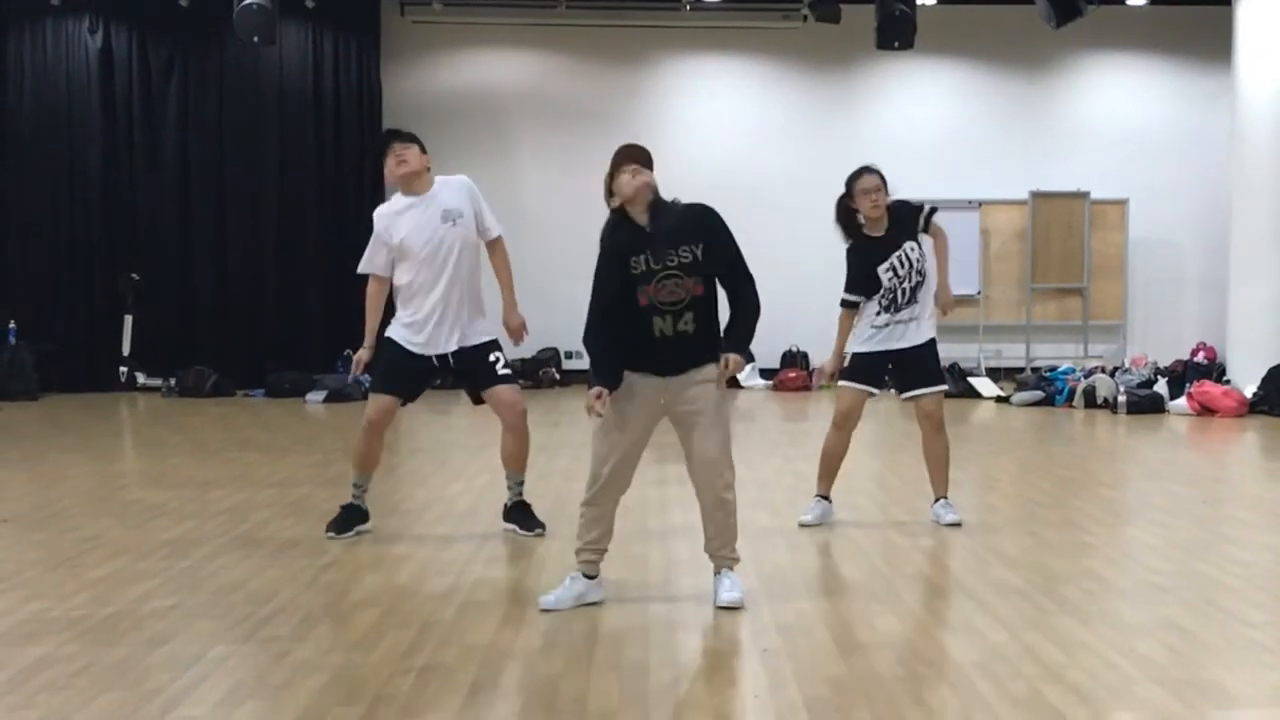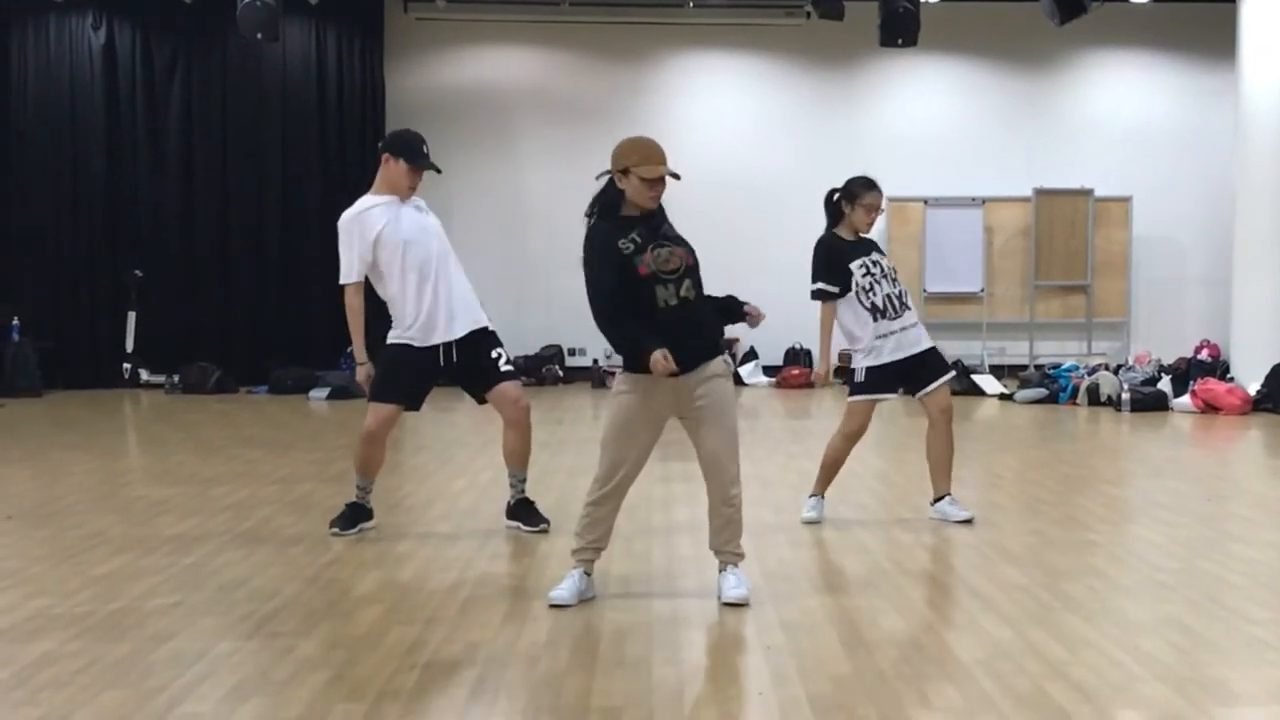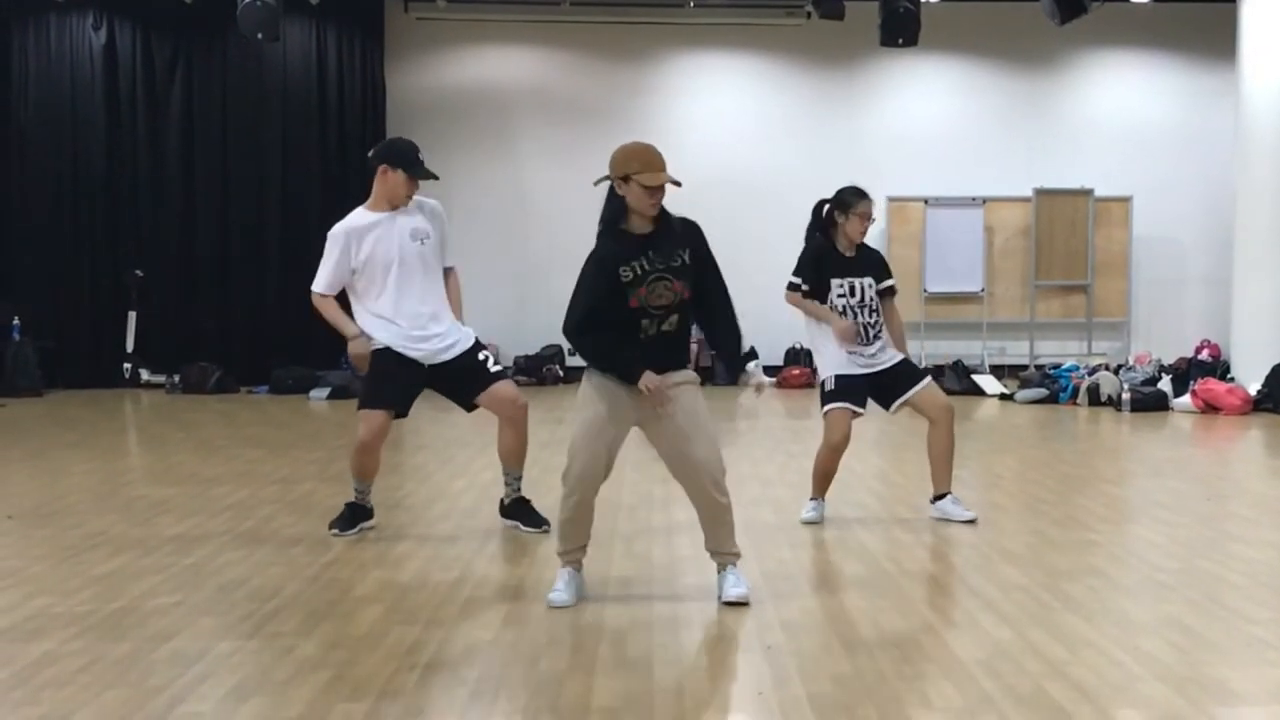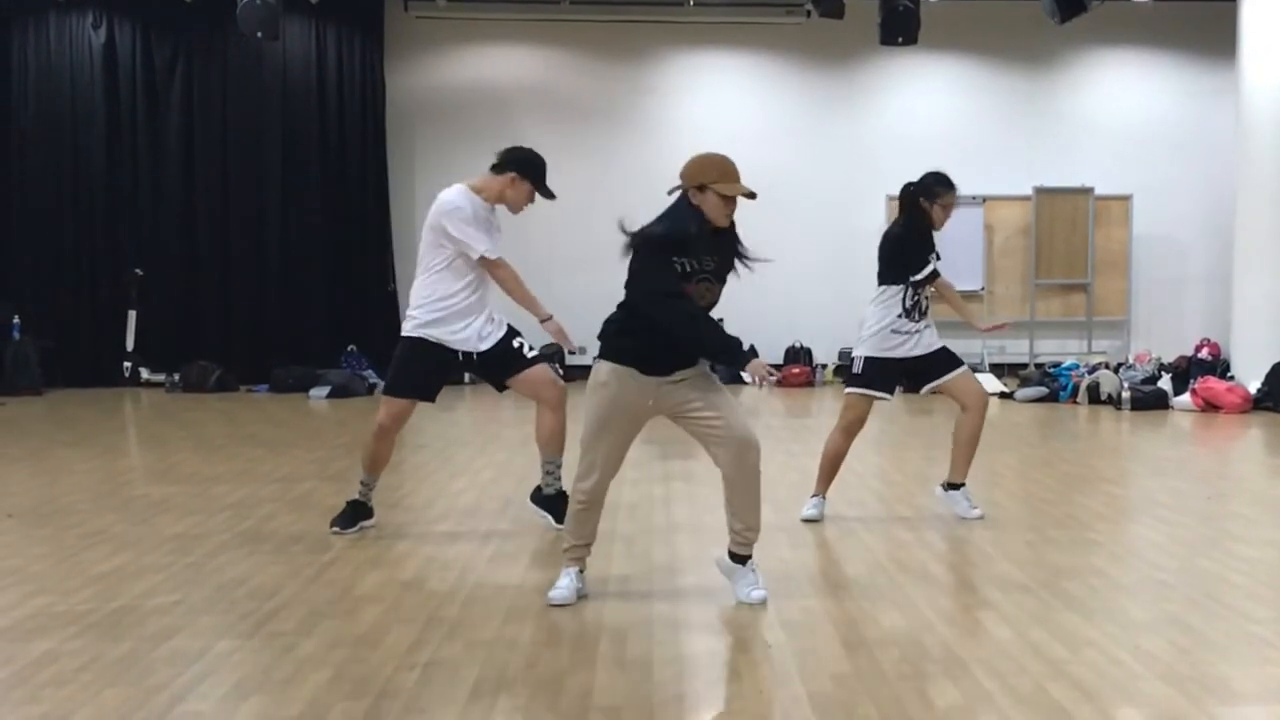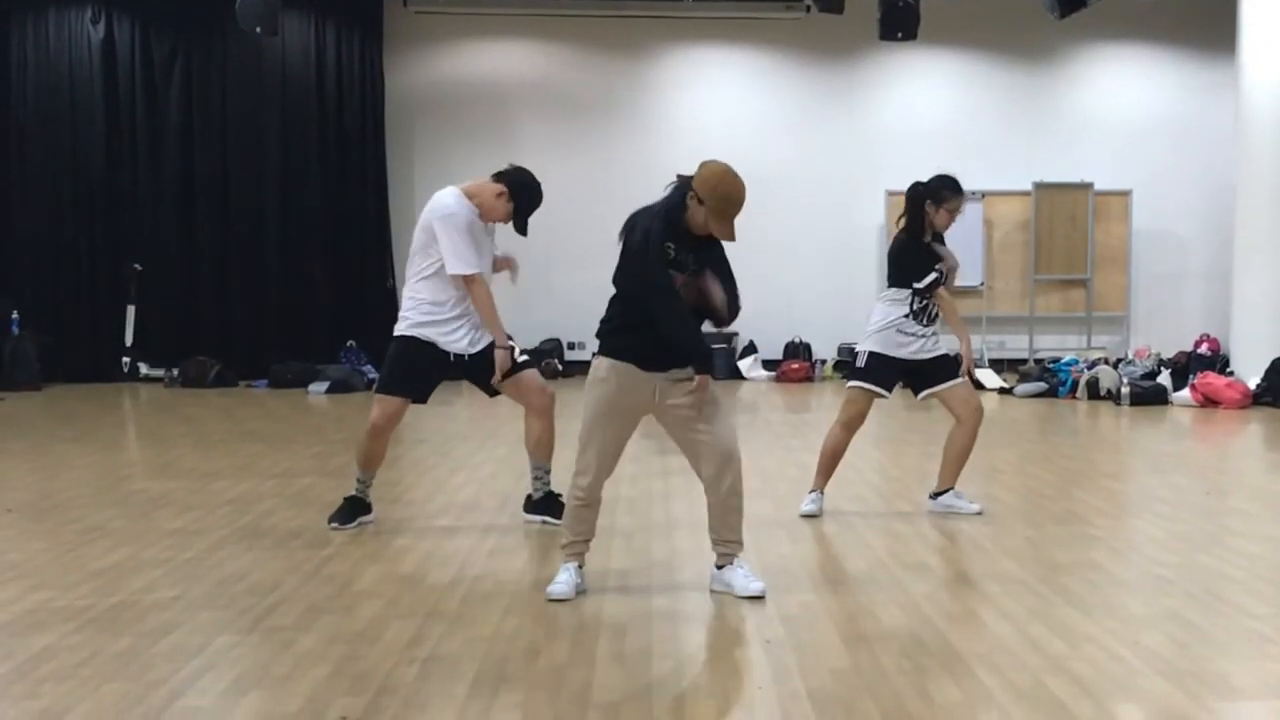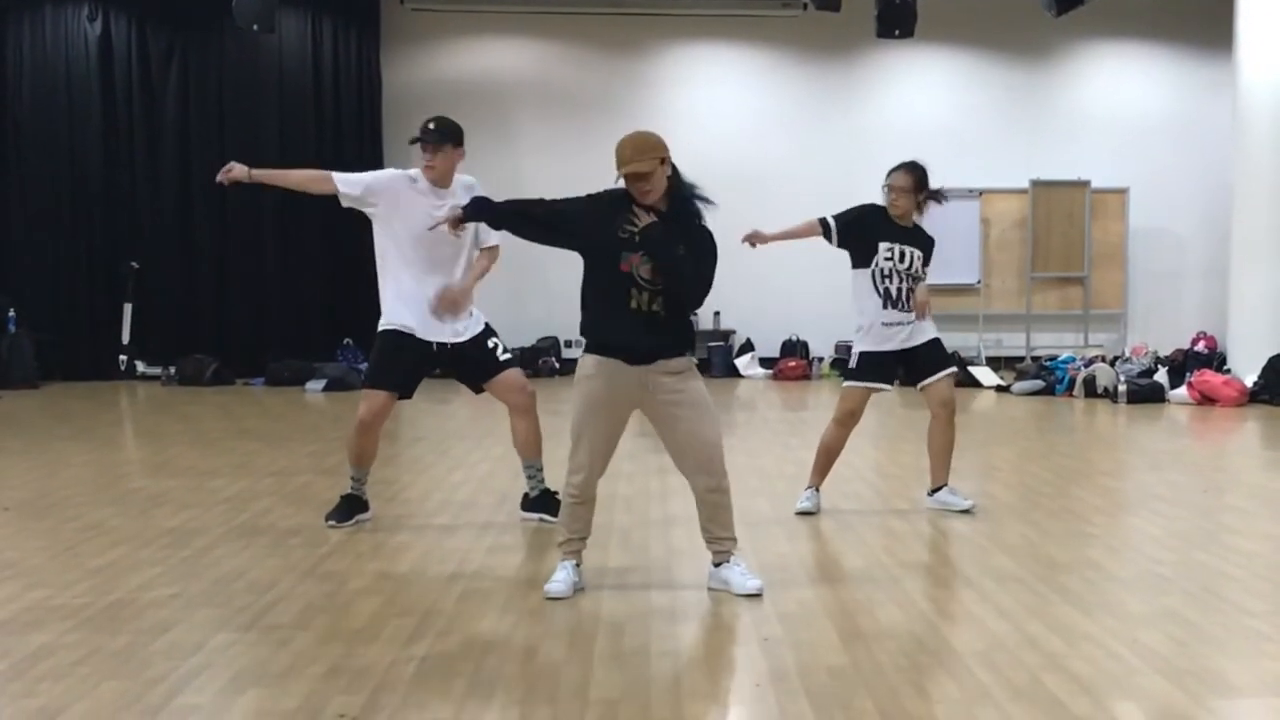
dt=0.5s
person 1, frame 1
left shoulder: (701, 222)
right shoulder: (618, 245)
left elbow: (742, 287)
right elbow: (603, 318)
left wrist: (737, 344)
right wrist: (603, 378)
left hip: (699, 374)
right hip: (637, 377)
left knee: (716, 476)
right knee: (605, 476)
left ankle: (724, 569)
right ankle: (585, 574)
person 1, frame 2
left shoulder: (662, 225)
right shoulder: (604, 238)
right elbow: (608, 313)
left wrist: (737, 309)
right wrist: (646, 351)
left hip: (707, 368)
right hip: (644, 375)
left knee: (723, 472)
right knee: (611, 475)
left ankle: (729, 565)
right ankle: (582, 570)
person 1, frame 3
left shoulder: (688, 236)
right shoulder: (607, 255)
left elbow: (713, 304)
right elbow: (580, 331)
left wrist: (737, 360)
right wrist: (635, 371)
left hip: (673, 379)
right hip: (610, 382)
left knee: (708, 475)
right knee: (580, 477)
left ankle: (727, 566)
right ankle: (570, 570)
person 1, frame 4
left shoulder: (722, 240)
right shoulder: (656, 242)
right elbow: (678, 315)
right wrist: (740, 357)
left hip: (687, 373)
right hip: (625, 372)
left knee: (743, 445)
right knee: (593, 474)
left ankle: (740, 556)
right ankle: (573, 568)
person 1, frame 5
left shoulder: (707, 244)
right shoulder: (648, 228)
left elbow: (725, 312)
right elbow: (658, 303)
left wrist: (721, 302)
right wrist: (702, 357)
left hip: (684, 369)
right hip: (622, 367)
left knee: (725, 459)
right knee: (590, 470)
left ankle: (727, 563)
right ankle: (572, 564)
person 1, frame 6
left shoulder: (694, 233)
right shoulder: (603, 212)
left elbow: (691, 296)
right elbow: (541, 216)
left wrist: (662, 240)
right wrist: (473, 209)
left hip: (672, 367)
right hip: (607, 364)
left knee: (709, 459)
right knee: (583, 469)
left ankle: (724, 561)
right ankle: (570, 561)
person 2, frame 1
left shoulder: (461, 188)
right shoulder: (387, 216)
left elbow: (494, 244)
right elbow: (378, 281)
left wrist: (511, 305)
right wrist: (367, 345)
left hip: (472, 332)
right hip: (410, 336)
left knee: (514, 409)
right knee: (375, 417)
left ankle: (515, 504)
right ankle: (356, 507)
person 2, frame 2
left shoulder: (418, 206)
right shoulder: (357, 218)
right elbow: (353, 290)
left wrist: (471, 302)
right wrist: (361, 358)
left hip: (469, 328)
right hip: (411, 340)
left knee: (516, 406)
right knee: (375, 426)
left ankle: (518, 502)
right ankle: (360, 506)
person 2, frame 3
left shoulder: (430, 213)
right shoulder: (348, 232)
right elbow: (322, 296)
left wrist: (457, 325)
right wrist: (354, 332)
left hip: (451, 341)
right hip: (393, 348)
left knee: (514, 405)
right knee: (368, 436)
left ankle: (512, 501)
right ankle: (360, 507)
person 2, frame 4
left shoulder: (485, 206)
right shoulder: (455, 205)
right elbow: (498, 268)
right wrist: (545, 317)
left hip: (482, 328)
right hip: (430, 332)
left knee: (553, 391)
right knee: (387, 422)
left ankle: (550, 492)
right ankle: (362, 504)
person 2, frame 5
left shoulder: (484, 212)
right shoulder: (449, 209)
right elbow: (471, 283)
left wrist: (501, 262)
right wrist: (501, 343)
left hip: (477, 332)
right hip: (423, 332)
left knee: (541, 397)
right knee: (380, 421)
left ankle: (540, 497)
right ankle: (359, 500)
person 2, frame 6
left shoulder: (470, 191)
right shoulder: (390, 185)
left elbow: (490, 249)
right elbow: (322, 181)
left wrist: (466, 285)
right wrist: (252, 174)
left hip: (462, 324)
right hip: (404, 326)
left knee: (522, 394)
right knee: (368, 417)
left ankle: (536, 493)
right ankle: (356, 497)
person 3, frame 1
left shoulder: (906, 213)
right shoulder: (858, 251)
left elbow: (938, 234)
right elbow: (850, 307)
left wrist: (942, 284)
right wrist: (835, 355)
left hip: (918, 337)
right hip: (870, 342)
left knee: (932, 417)
right knee: (844, 416)
left ankle: (941, 501)
right ankle: (822, 499)
person 3, frame 2
left shoulder: (870, 246)
right shoulder: (829, 248)
right elbow: (828, 305)
left wrist: (915, 326)
right wrist: (824, 358)
left hip: (914, 342)
right hip: (874, 351)
left knee: (942, 412)
right knee: (852, 428)
left ankle: (943, 499)
right ankle: (817, 496)
person 3, frame 3
left shoulder: (874, 260)
right shoulder: (818, 252)
left elbow: (889, 309)
right elbow: (793, 295)
left wrist: (902, 351)
right wrist: (834, 321)
left hip: (883, 357)
right hip: (841, 362)
left knee: (941, 410)
right knee: (837, 437)
left ankle: (942, 498)
right ankle: (816, 500)
person 3, frame 4
left shoulder: (921, 235)
right shoulder: (901, 238)
right elbow: (938, 285)
right wrist: (975, 321)
left hip: (922, 342)
right hip: (881, 344)
left knee: (976, 399)
right knee: (850, 421)
left ankle: (954, 486)
right ankle: (818, 496)
person 3, frame 5
left shoulder: (935, 241)
right shoulder: (907, 245)
left elbow: (943, 293)
right elbow: (940, 296)
left wrist: (951, 268)
right wrist: (965, 341)
left hip: (926, 347)
right hip: (885, 342)
left knee: (971, 411)
right knee: (850, 417)
left ankle: (943, 493)
right ankle: (816, 492)
person 3, frame 6
left shoulder: (924, 240)
right shoulder: (867, 218)
right elbow: (822, 227)
left wrist: (922, 289)
right wrist: (771, 236)
left hip: (919, 334)
right hip: (874, 337)
left knee: (944, 404)
right knee: (846, 415)
left ankle: (939, 489)
right ankle: (812, 489)
